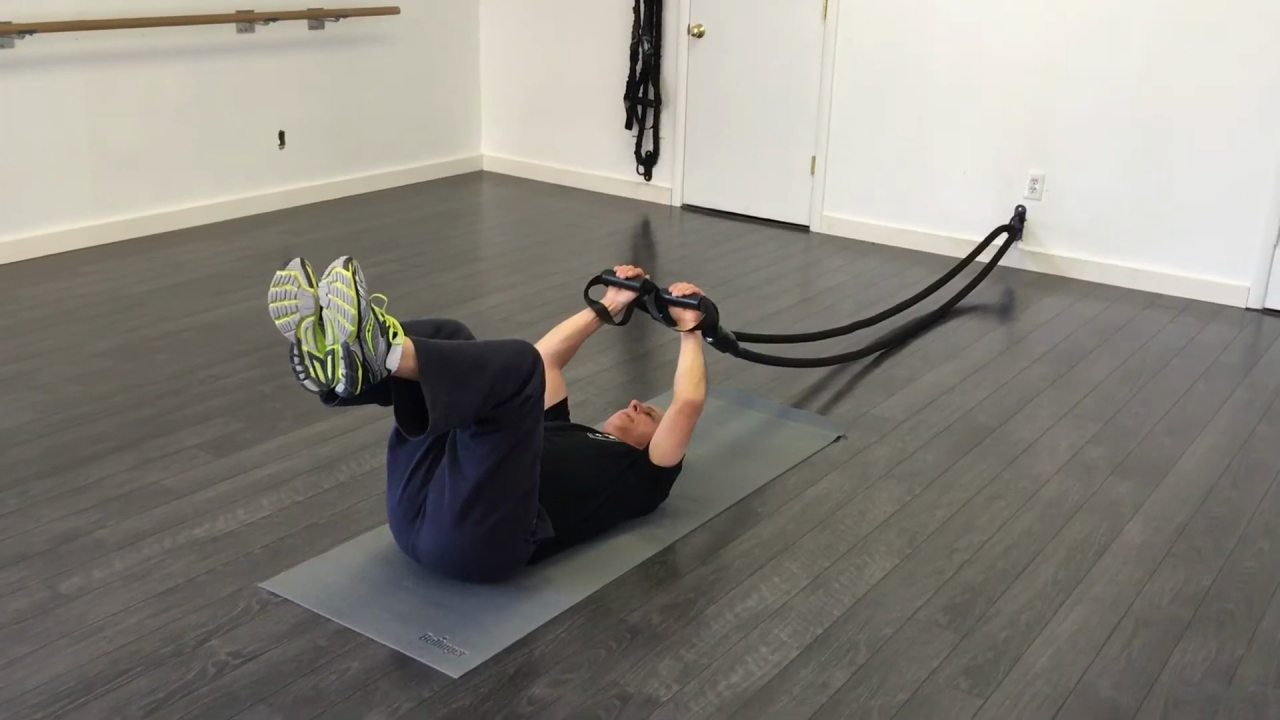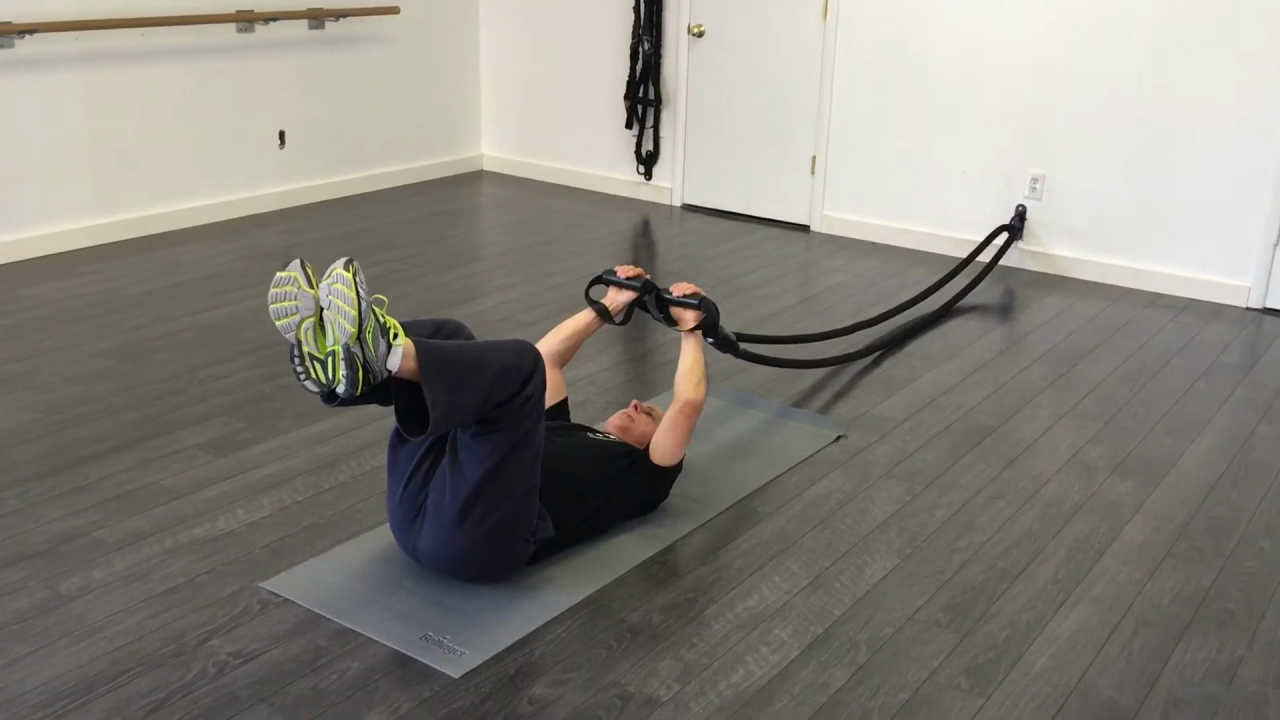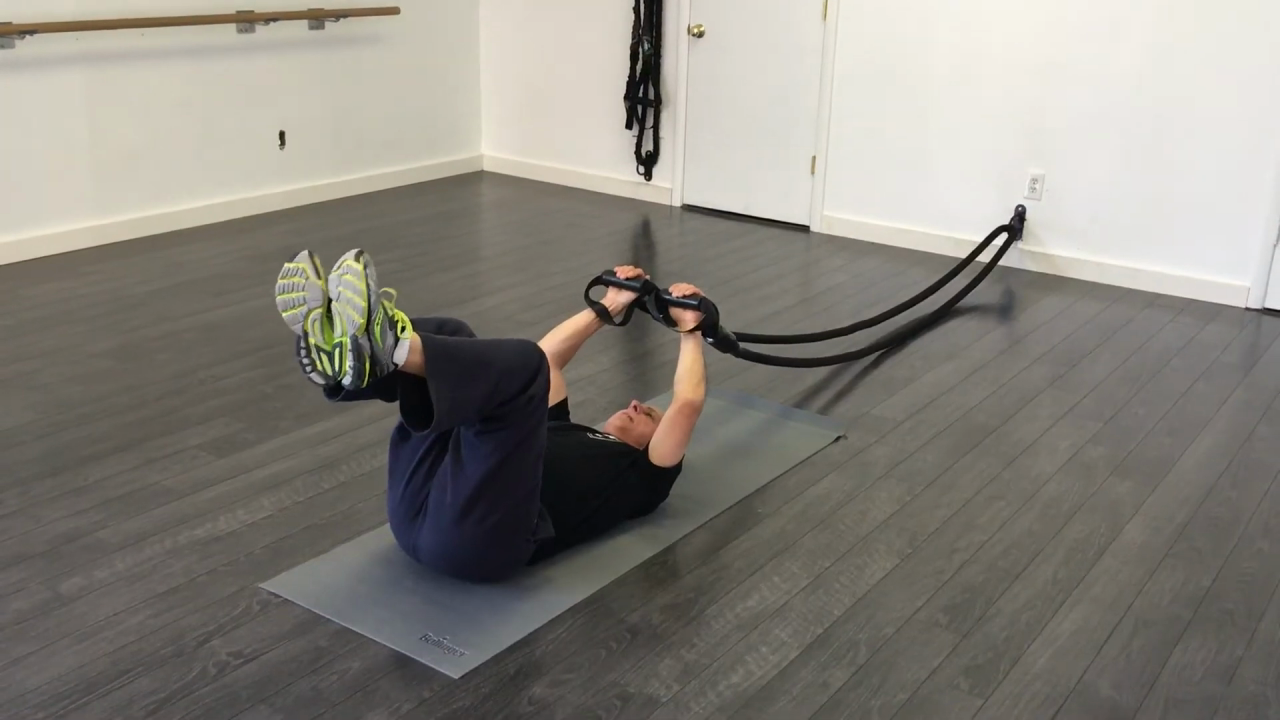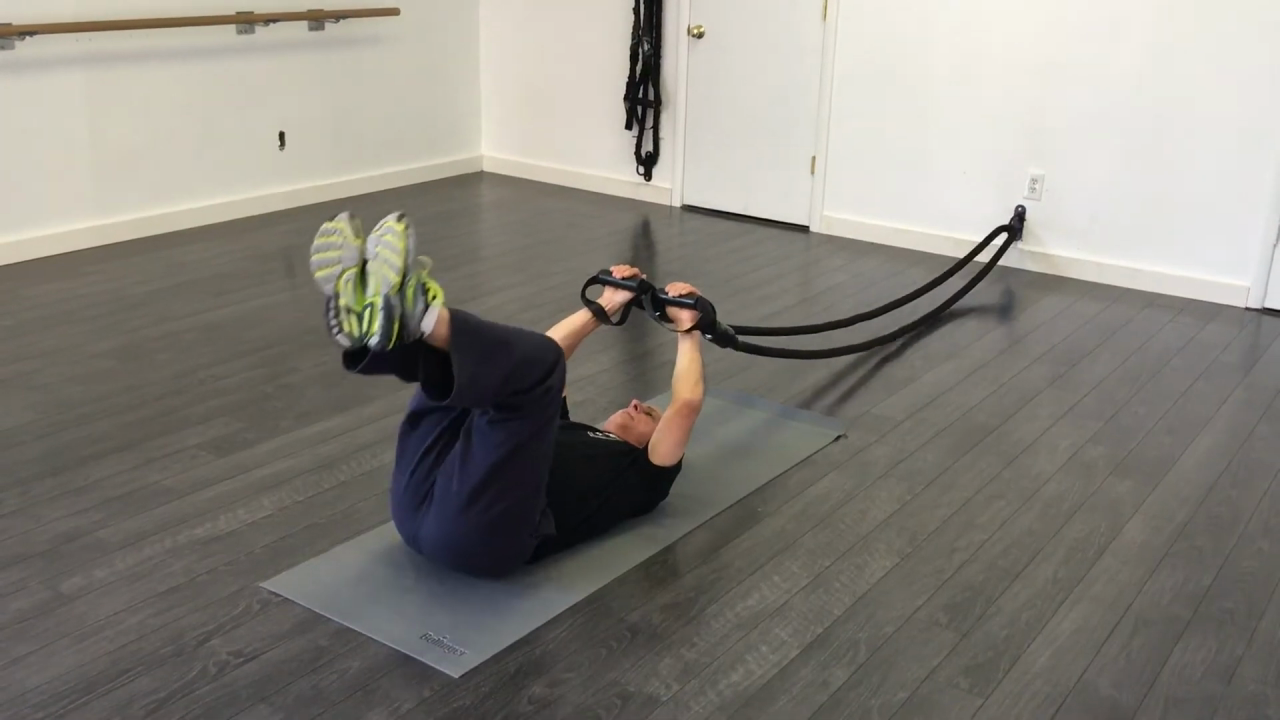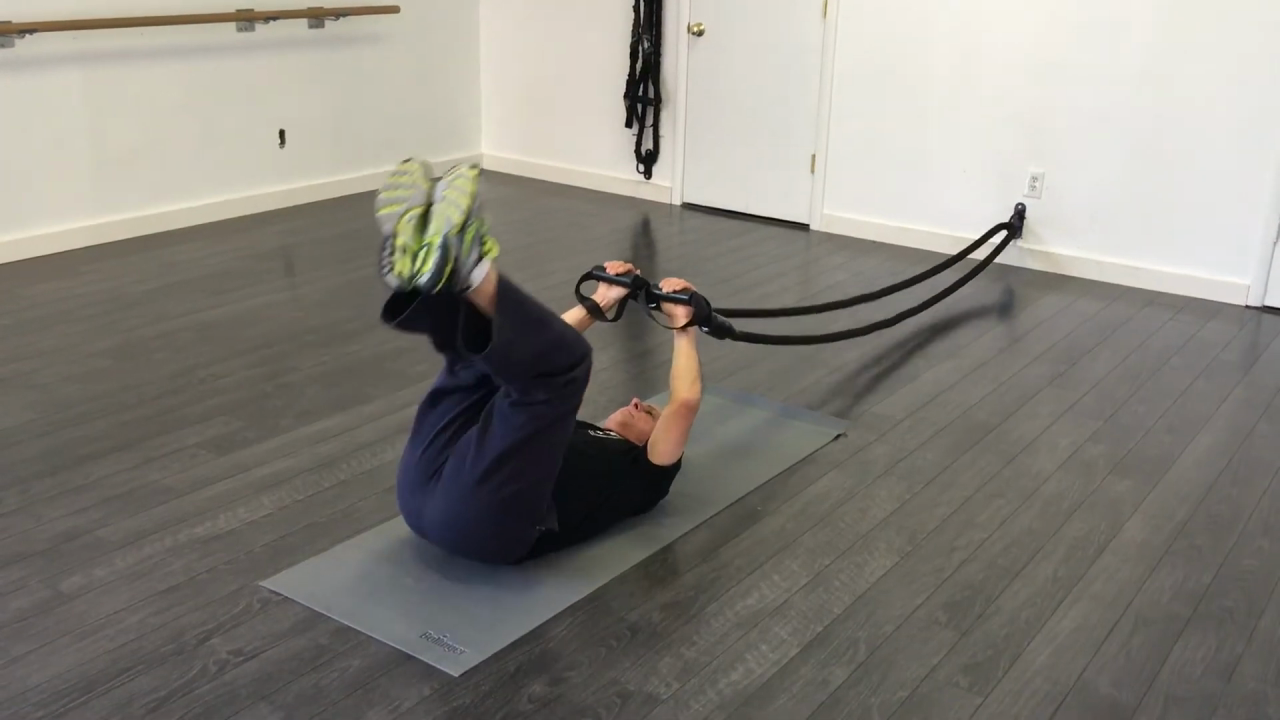
dt=0.2s
person 1, frame 1
left shoulder: (641, 478)
right shoulder: (566, 432)
left elbow: (688, 404)
right elbow: (547, 356)
left wrist: (689, 330)
right wrist: (606, 309)
left hip: (480, 538)
right hip: (420, 509)
left knee: (515, 365)
right knee: (447, 340)
left ankle: (379, 352)
right ankle: (339, 356)
person 1, frame 2
left shoulder: (642, 478)
right shoulder: (567, 432)
left elbow: (688, 404)
right elbow: (548, 355)
left wrist: (689, 329)
right wrist: (607, 308)
left hip: (481, 537)
right hip: (420, 509)
left knee: (516, 365)
right knee: (445, 339)
left ankle: (379, 352)
right ankle: (342, 357)
person 1, frame 3
left shoulder: (642, 476)
right shoulder: (568, 431)
left elbow: (687, 404)
right elbow: (547, 356)
left wrist: (688, 331)
right wrist: (607, 309)
left hip: (481, 538)
right hip: (419, 510)
left knee: (519, 366)
right knee: (447, 339)
left ankle: (385, 345)
right ankle: (350, 355)
person 1, frame 4
left shoulder: (642, 476)
right shoulder: (571, 434)
left elbow: (686, 404)
right elbow: (524, 358)
left wrist: (687, 331)
right wrist: (605, 308)
left hip: (482, 531)
right hip: (420, 505)
left knee: (535, 365)
right knee: (462, 360)
left ankle: (415, 313)
right ankle: (375, 320)
person 1, frame 5
left shoulder: (640, 475)
right shoulder: (575, 436)
left elbow: (684, 403)
right elbow: (539, 344)
left wrist: (683, 327)
right wrist: (598, 303)
left hip: (487, 520)
right hip: (426, 489)
left knee: (560, 358)
left ankle: (466, 268)
right ankle: (429, 270)
